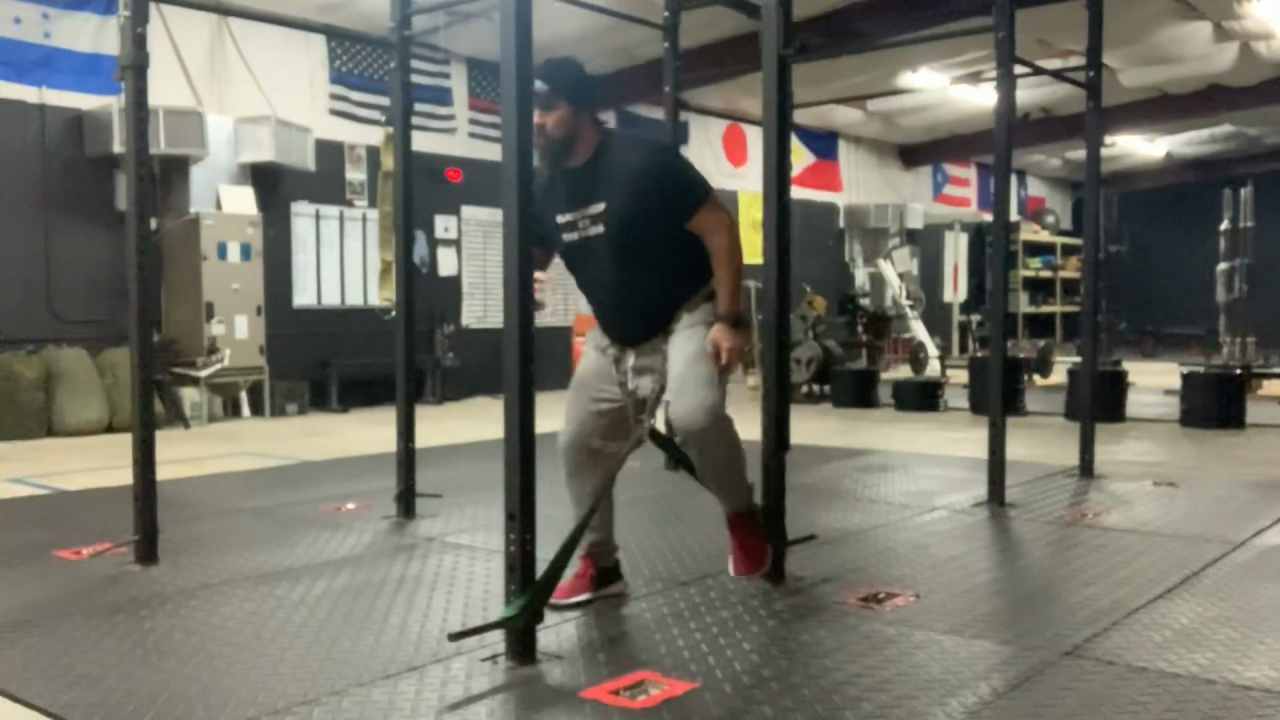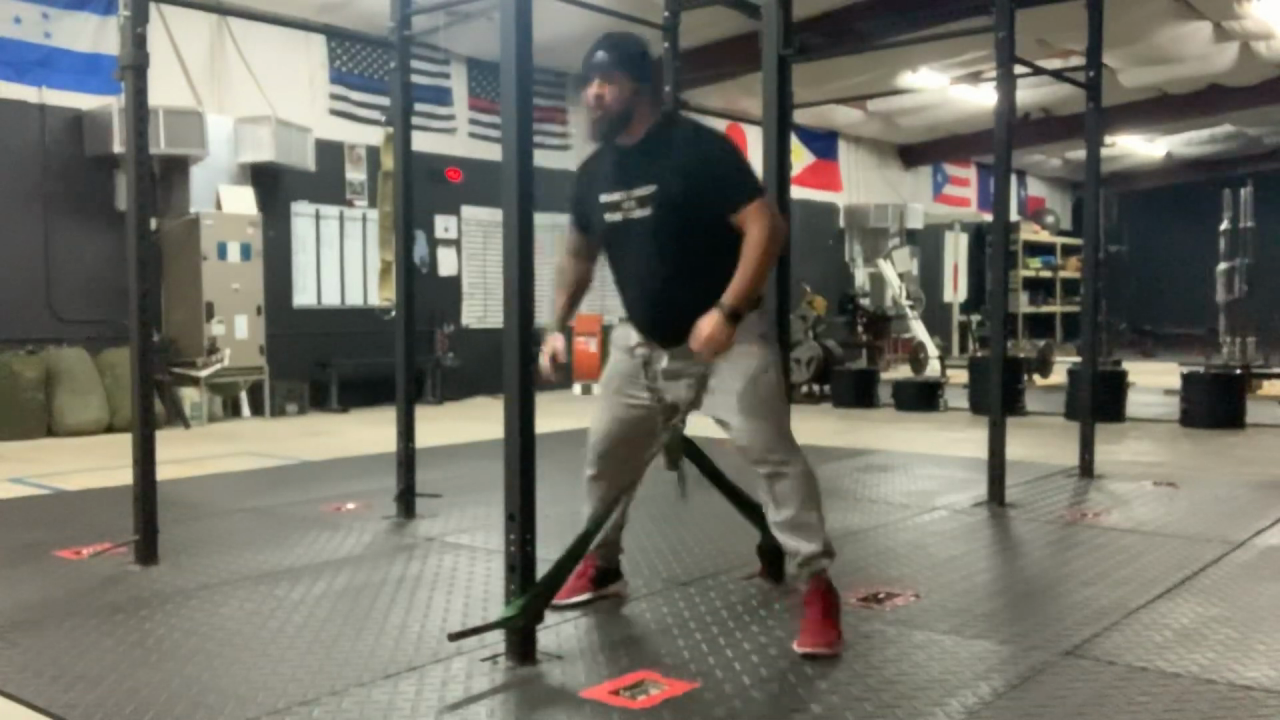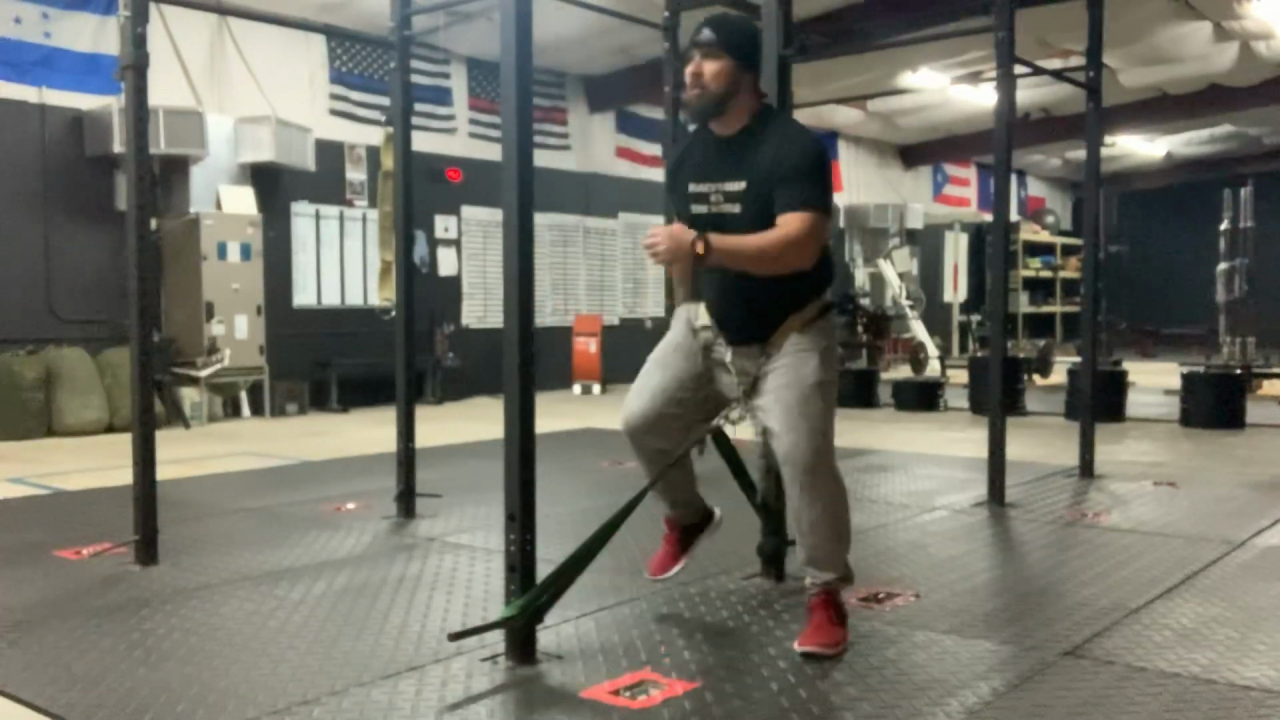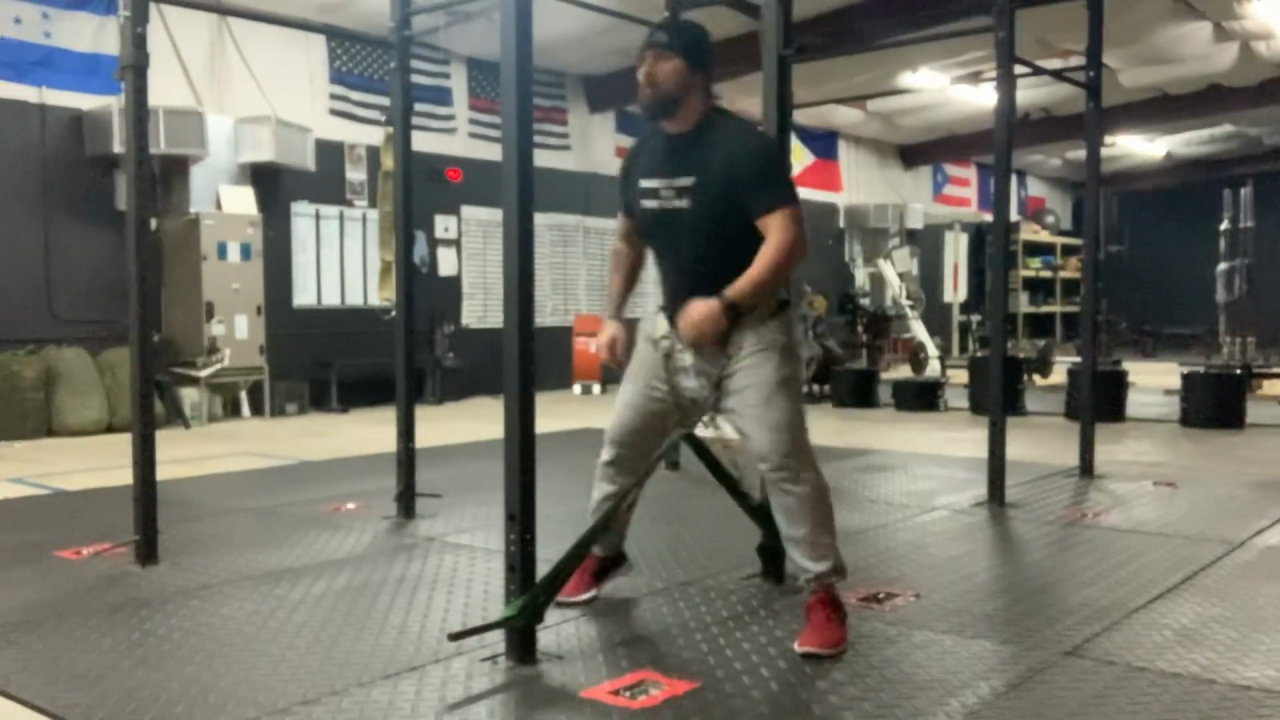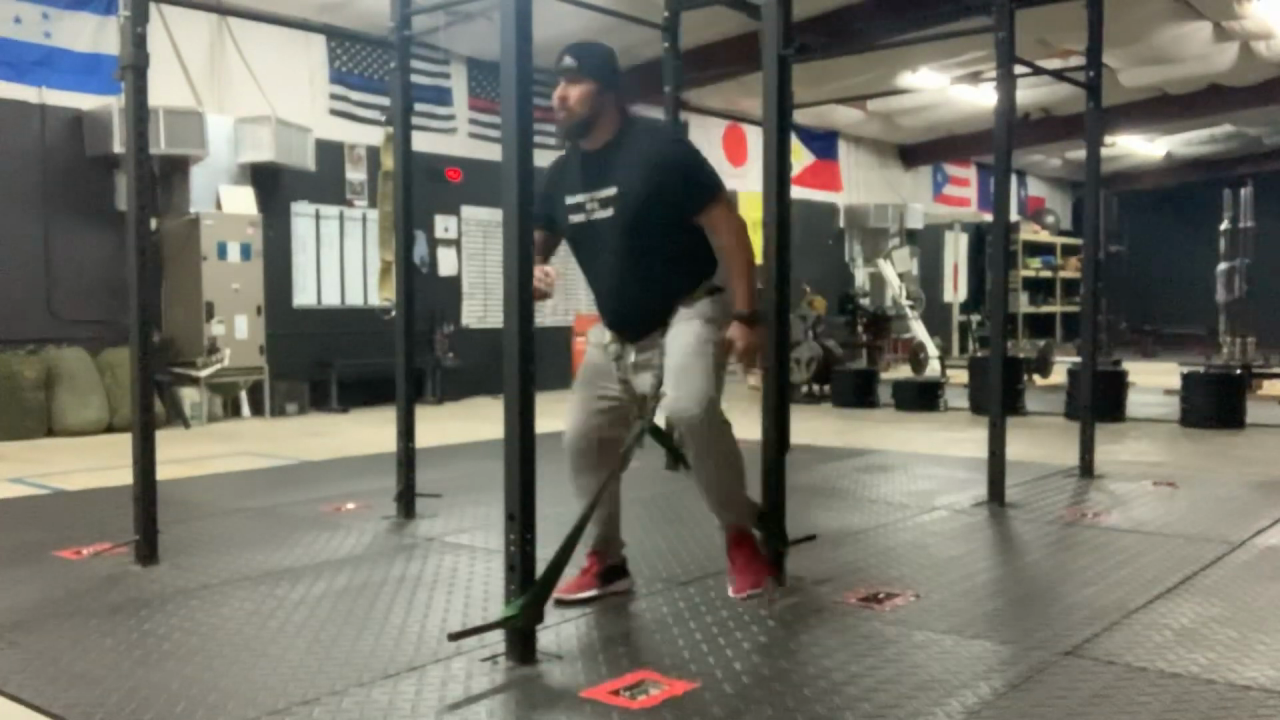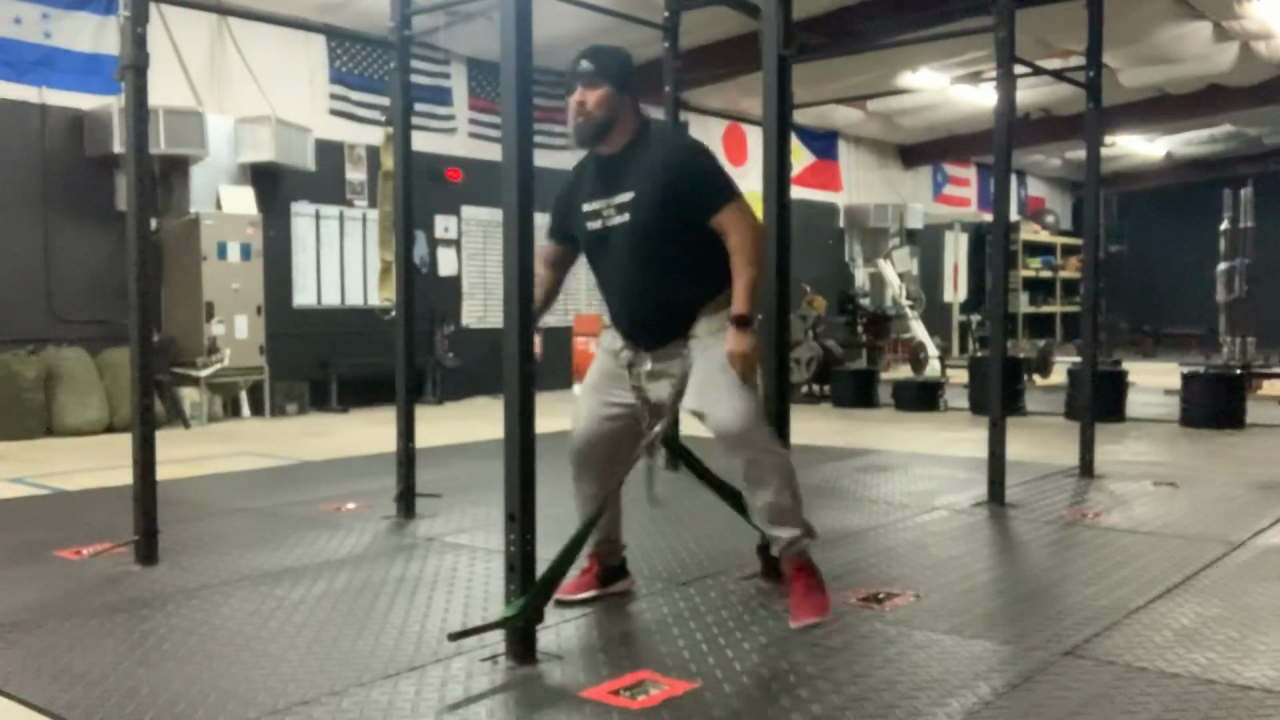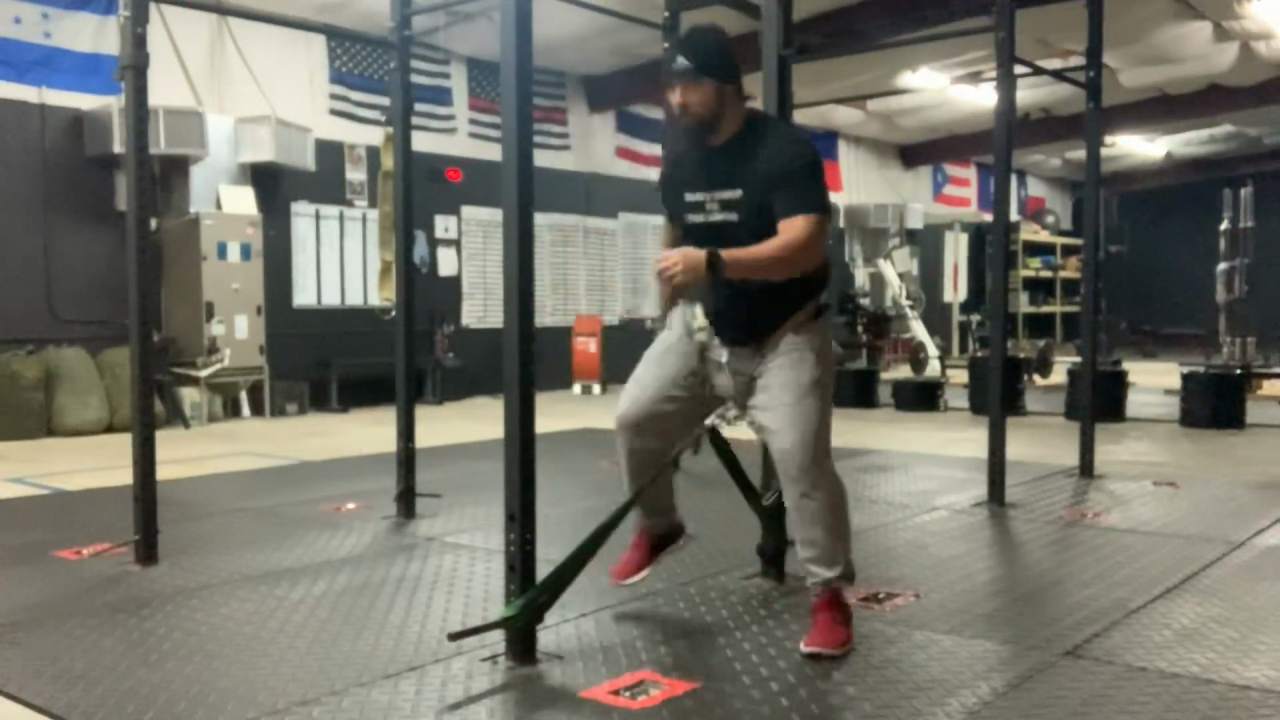
dt=0.3s
person 1, frame 1
left shoulder: (645, 161)
right shoulder: (547, 191)
left elbow: (720, 229)
right elbow: (529, 262)
left wrist: (730, 318)
left hip: (688, 318)
right hip: (615, 339)
left knee: (696, 414)
right knee: (581, 443)
left ankle: (741, 513)
right ankle: (600, 564)
person 1, frame 2
left shoulder: (700, 148)
right shoulder: (594, 172)
left elbow: (765, 227)
right elbow: (578, 253)
left wrist: (730, 313)
right wrist: (557, 327)
left hip: (723, 332)
right hip: (645, 341)
left knee: (768, 447)
right knee: (607, 448)
left ankle: (817, 586)
right ankle: (600, 565)
person 1, frame 3
left shoulder: (795, 147)
right shoulder: (687, 156)
left elbow: (800, 246)
left wrist: (701, 245)
right wrist: (682, 314)
left hip: (790, 336)
right hip: (708, 325)
left knee: (805, 461)
right knee: (642, 419)
left ankle: (826, 596)
right ankle: (688, 518)
person 1, frame 4
left shoulder: (744, 146)
right shoulder: (640, 156)
left elbow: (787, 239)
right elbow: (629, 241)
left wrist: (725, 305)
right wrist: (613, 316)
left hip: (748, 333)
right hip: (670, 332)
left knee: (781, 458)
right knee: (623, 439)
left ankle: (823, 594)
right ankle: (603, 554)
person 1, frame 5
left shoulder: (662, 151)
right shoulder: (561, 176)
left elbow: (728, 228)
right elbow: (535, 245)
left wrist: (745, 316)
right wrist: (529, 273)
left hip: (688, 311)
right hip: (618, 332)
left knee: (691, 410)
right knee: (585, 439)
left ankle: (738, 531)
right ankle: (607, 561)
person 1, frame 6
left shoulder: (676, 155)
right shoulder: (579, 183)
left elbow: (743, 230)
right elbow: (550, 261)
left wrist: (742, 321)
left hip: (705, 325)
right hip: (630, 342)
left knee: (739, 426)
right knee: (590, 445)
left ankle: (796, 561)
right ankle: (607, 563)
person 1, frame 7
left shoulder: (786, 152)
right shoulder: (678, 164)
left elbow: (806, 250)
left wrist: (713, 265)
right wrist: (675, 315)
left hip: (787, 333)
right hip: (705, 325)
left knee: (801, 459)
right knee: (636, 417)
left ankle: (830, 595)
right ankle: (658, 525)
